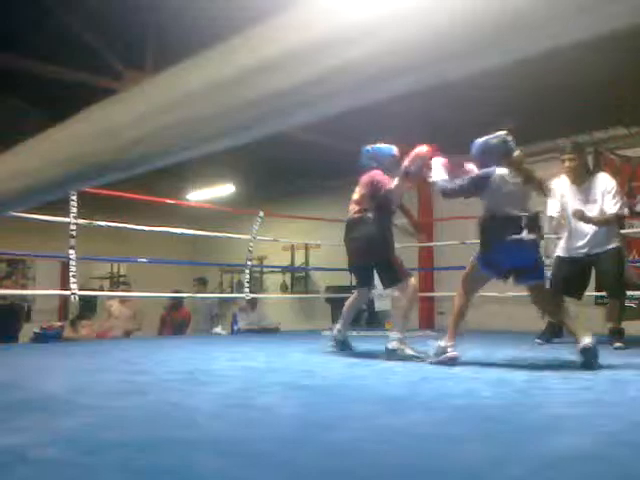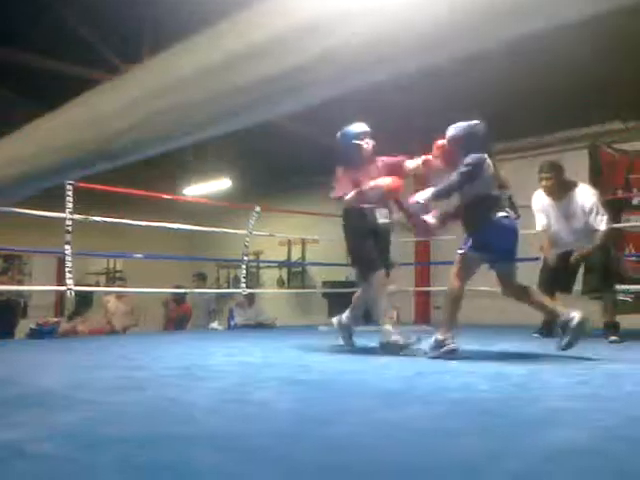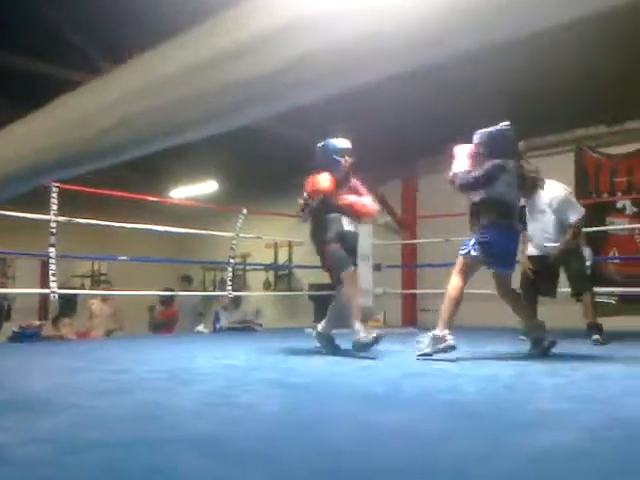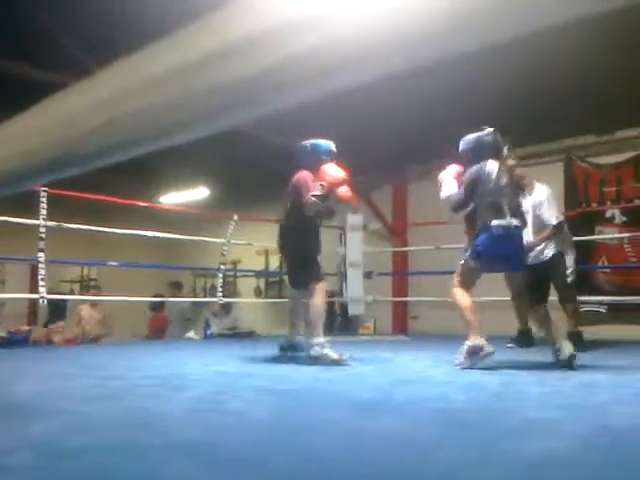
dt=0.3s
person 1, frame 1
left shoulder: (488, 175)
right shoulder: (521, 175)
left elbow: (449, 190)
left wrist: (438, 172)
right wrist: (476, 176)
left hip: (500, 244)
right hip: (528, 245)
left knee: (466, 288)
right knee: (545, 301)
left ankle: (447, 345)
right ankle: (584, 342)
person 1, frame 2
left shoulder: (474, 161)
right shoulder: (480, 163)
left elbow: (449, 188)
right elbow: (467, 205)
left wrist: (424, 196)
right wrist: (439, 217)
left hip: (490, 226)
right hip: (503, 226)
left knee: (458, 276)
right knee: (511, 286)
left ankle: (445, 337)
right ankle: (567, 318)
person 1, frame 3
left shoulder: (498, 166)
right shoulder: (511, 167)
left elbow: (466, 183)
right elbow: (481, 187)
left wrist: (460, 164)
right wrist: (466, 167)
left hip: (492, 230)
right hip: (508, 232)
left knee: (458, 275)
right knee: (505, 289)
left ankle: (441, 334)
right ankle: (539, 337)
person 1, frame 4
left shoulder: (481, 169)
right shoulder: (504, 170)
left elbow: (458, 205)
left wrist: (450, 184)
left hip: (489, 235)
right hip: (511, 236)
left knee: (460, 287)
right knee: (520, 295)
left ankle: (476, 342)
person 2, frame 1
left shoulder: (367, 180)
right shoulder: (377, 176)
left elbow: (390, 205)
right elbow: (394, 193)
left wrist: (406, 182)
right wrist: (407, 170)
left hip: (357, 240)
right hip: (372, 240)
left knee: (363, 291)
right knee: (408, 286)
left ankle: (339, 335)
right ankle: (396, 344)
person 2, frame 2
left shoulder: (381, 164)
right shoulder: (345, 170)
left elbow: (408, 165)
right elbow: (344, 201)
right wrist: (365, 191)
left hip: (379, 229)
right hip: (358, 230)
left knee: (374, 282)
right knee: (377, 277)
left ankle: (344, 321)
right ankle: (388, 334)
person 2, frame 3
left shoulder: (353, 184)
right shoulder: (317, 181)
left elbow: (372, 207)
right elbow: (304, 215)
left wrist: (363, 207)
right wrist: (309, 199)
left hip: (348, 237)
right hip: (327, 237)
left knee: (344, 288)
right knee: (349, 275)
left ankle: (323, 331)
right ankle: (359, 333)
person 2, frame 4
left shoulder: (310, 178)
right shoulder: (304, 177)
left elbow: (318, 214)
right elbow: (310, 208)
left wrist: (334, 198)
right wrist: (325, 185)
left hip: (295, 242)
right hip: (298, 242)
left knee: (300, 292)
right knee: (317, 287)
left ankle: (292, 340)
right ankle: (318, 347)
person 3, frame 1
left shoulder: (605, 182)
right shoulder: (557, 185)
left elbow: (616, 217)
right elbow: (554, 217)
left wrist: (589, 219)
right wrist: (558, 222)
left hip: (605, 245)
right hip: (571, 248)
left knee: (615, 287)
right knee: (556, 286)
left ankle: (615, 332)
right ankle: (553, 327)
person 3, frame 2
left shoulder: (586, 196)
right shoulder: (538, 199)
left elbow: (604, 230)
right elbow: (543, 229)
left wrist: (584, 251)
right wrist: (548, 252)
left hip: (591, 246)
right hip: (561, 247)
left knee: (605, 281)
right knee: (546, 281)
left ankle: (610, 326)
right ankle: (549, 323)
person 3, frame 3
left shoulder: (555, 192)
left elbow: (577, 221)
right elbow: (521, 231)
left wrist: (561, 248)
right wrist: (523, 256)
left hip: (568, 246)
right hip: (538, 250)
left knee: (582, 283)
right knee: (527, 285)
left ankle: (593, 327)
person 3, frame 4
left shoulder: (539, 193)
left elbow: (557, 225)
left wrist: (533, 243)
left hip: (553, 250)
right hip: (529, 255)
left knee: (565, 290)
left ankle: (573, 334)
right ankle: (524, 333)
